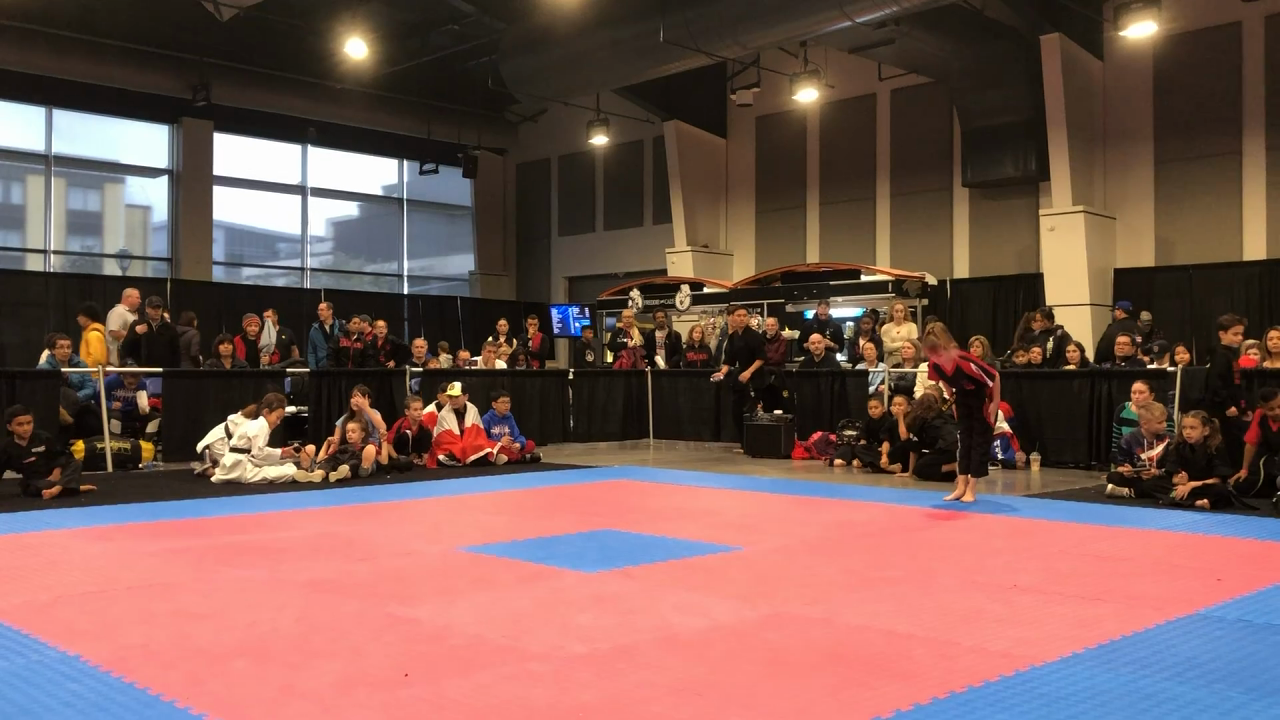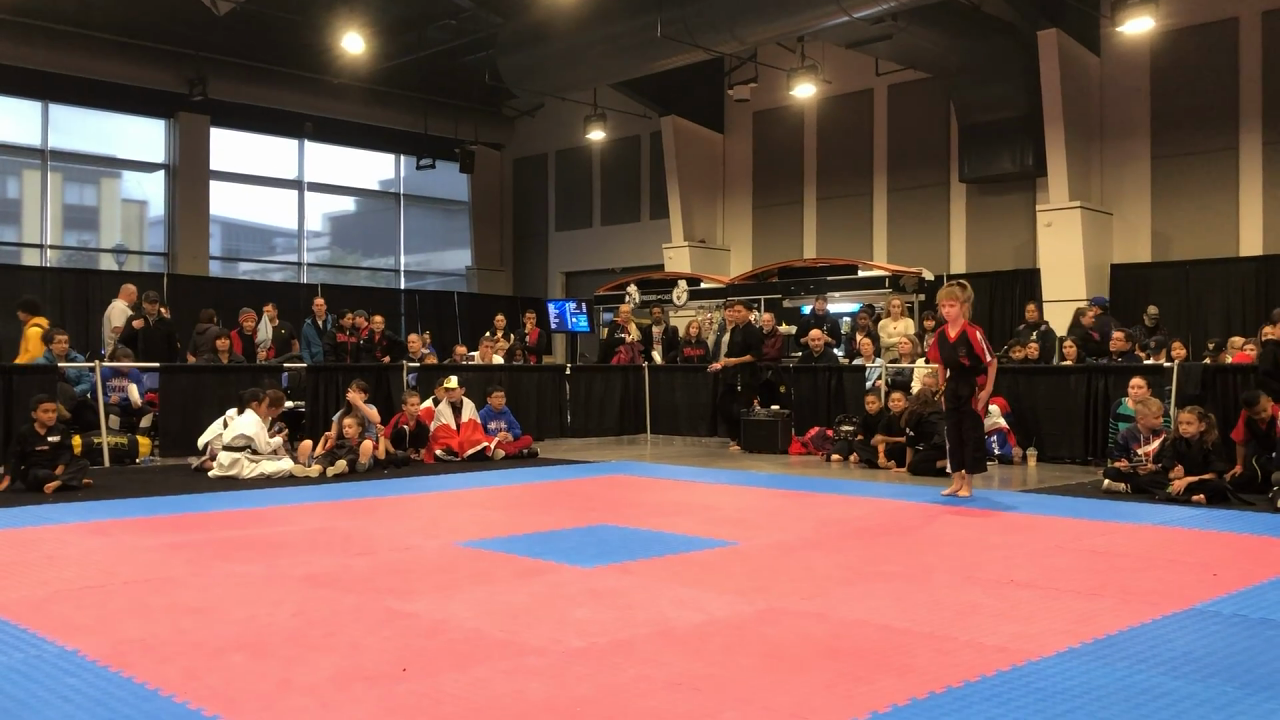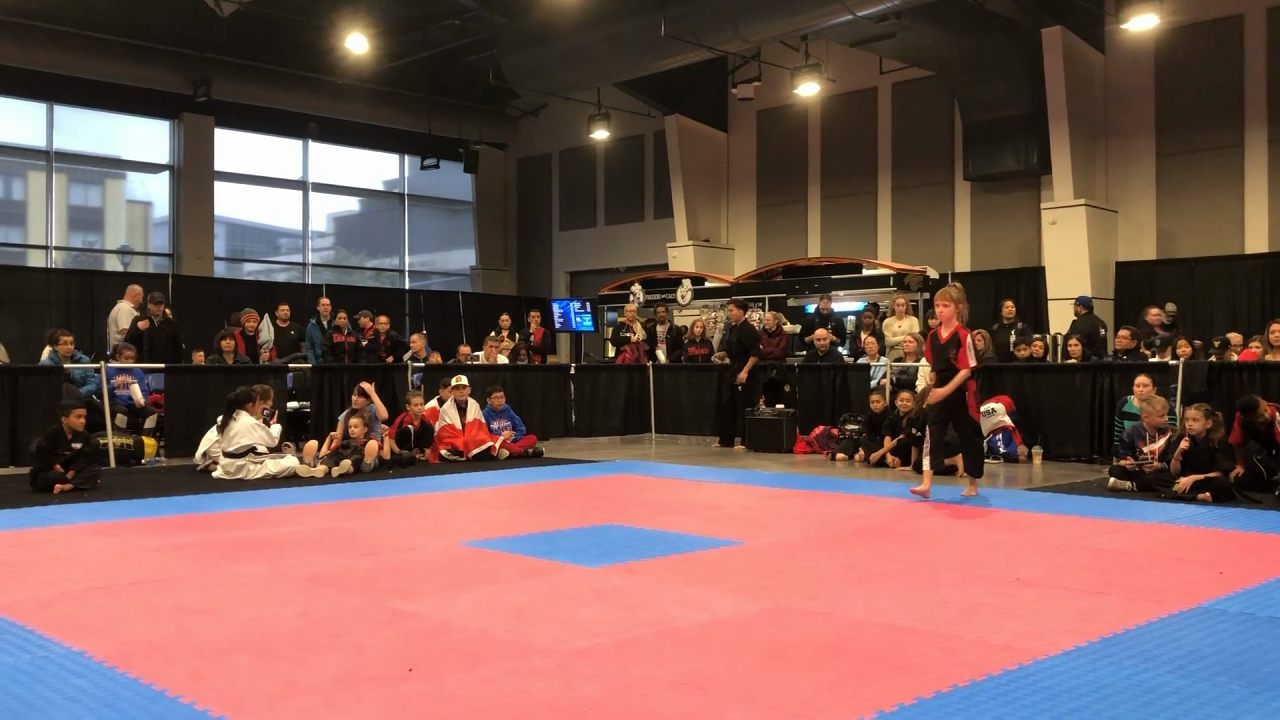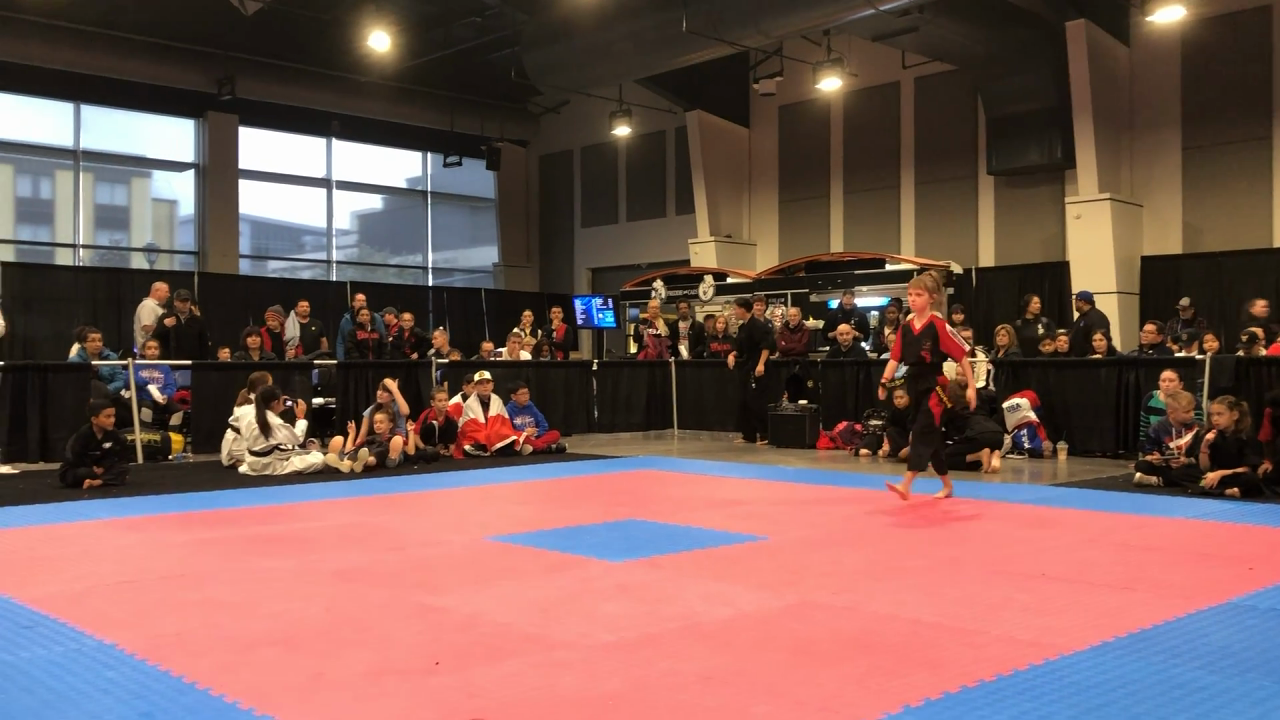
dt=0.5s
person 1, frame 1
left shoulder: (966, 362)
right shoulder: (934, 365)
left elbow: (995, 377)
left wrist: (995, 403)
right wrist: (953, 400)
left hip: (982, 399)
right hip: (962, 399)
left knee: (979, 440)
right knee: (964, 439)
left ankle: (970, 489)
right ankle: (961, 486)
person 1, frame 2
left shoulder: (973, 333)
right shoulder: (940, 335)
left elbow: (992, 362)
left wrist: (987, 391)
right wrist: (943, 388)
left hip: (973, 388)
right hip: (953, 387)
left knee: (971, 435)
right knee: (952, 433)
left ankle: (967, 483)
right ankle: (957, 481)
person 1, frame 3
left shoulder: (963, 336)
right shoulder: (933, 336)
left elbow: (966, 370)
left wrist: (946, 390)
right wrist: (936, 390)
left hip: (961, 392)
right hip: (939, 392)
left knee: (969, 437)
right knee: (932, 434)
left ankle: (973, 483)
right ankle: (926, 484)
person 1, frame 4
left shoulder: (939, 326)
right shoulder: (906, 328)
left elbow: (962, 356)
right elbow: (895, 358)
left wrist: (971, 387)
right wrist: (885, 381)
left hip: (933, 385)
right hip: (914, 385)
left knee: (921, 433)
right knee: (930, 436)
left ankle: (905, 485)
right ankle: (947, 485)
